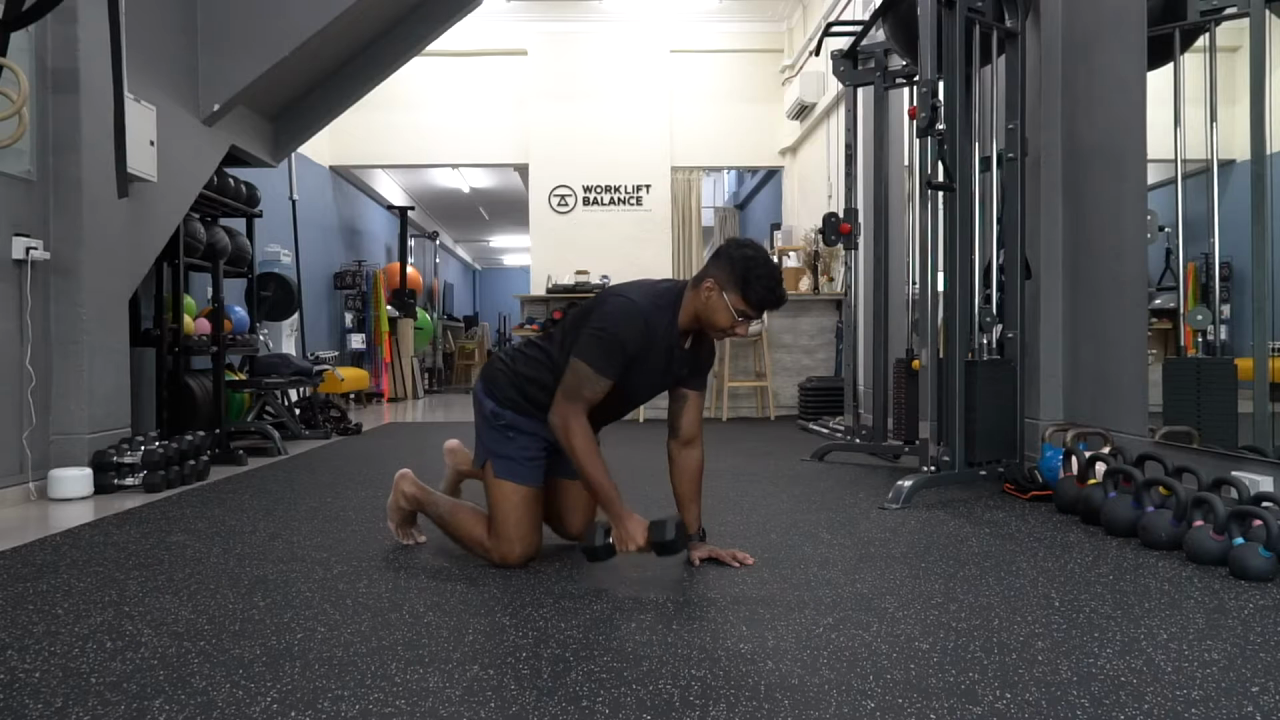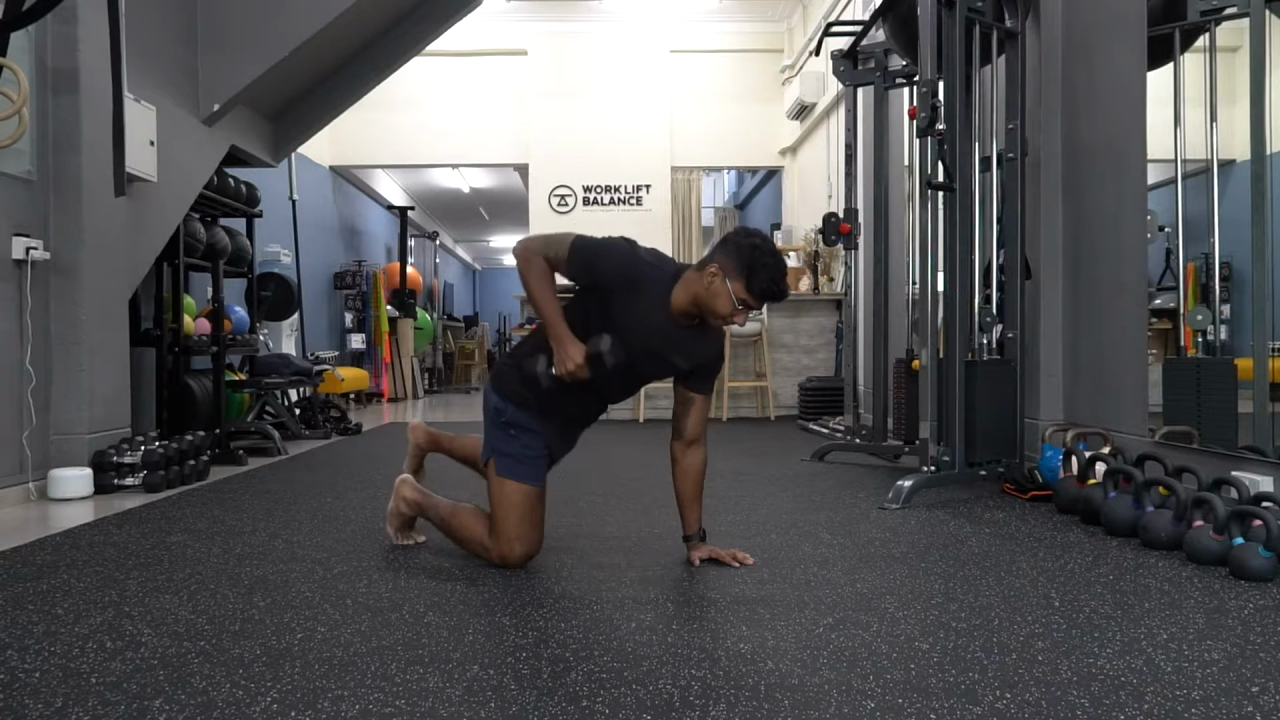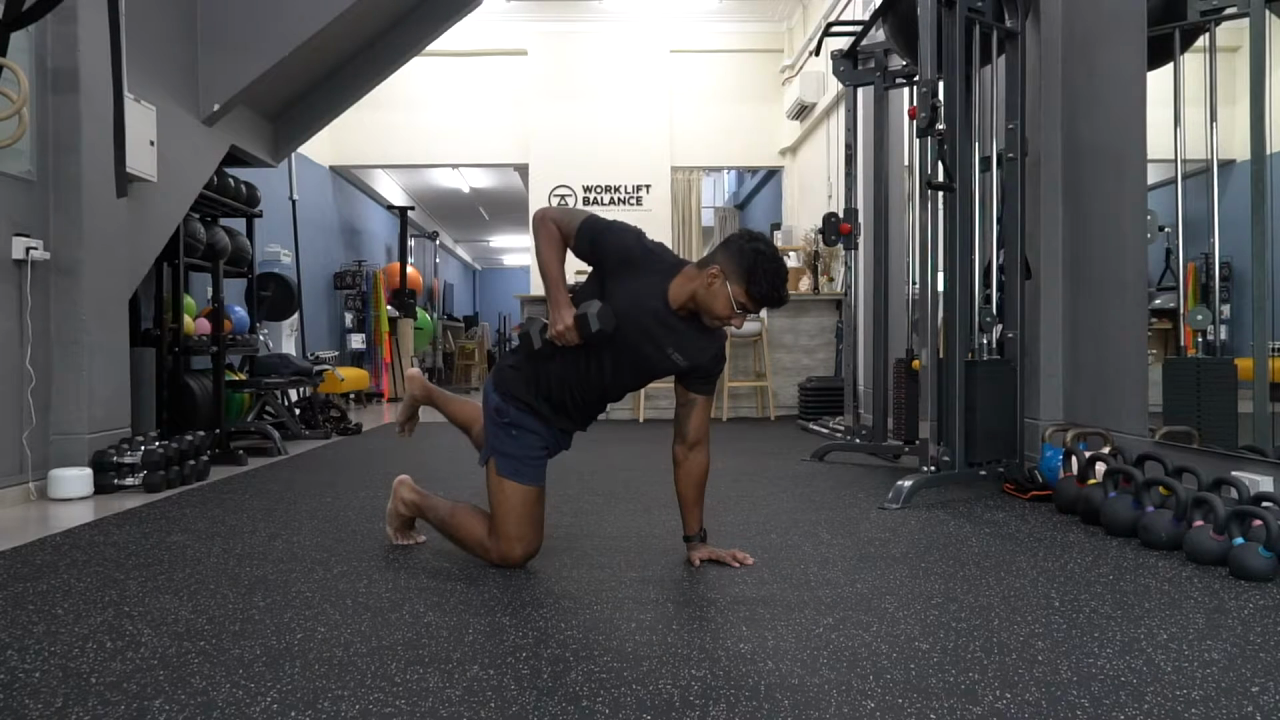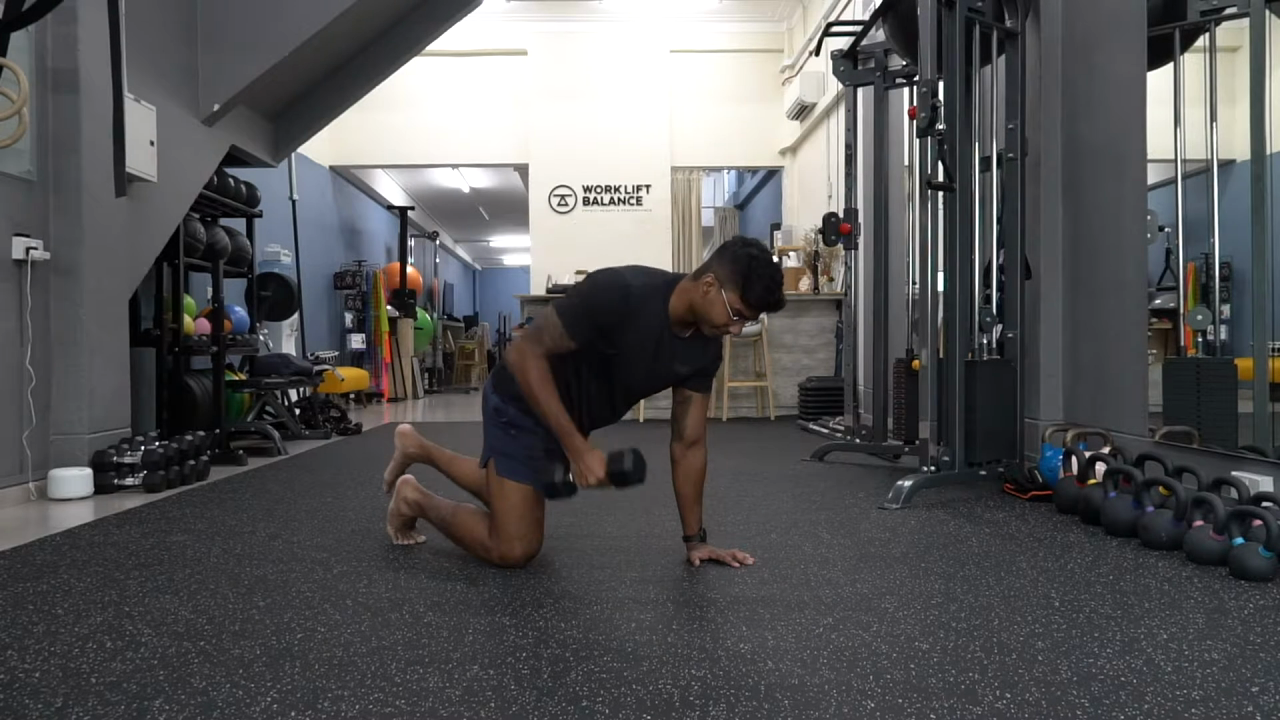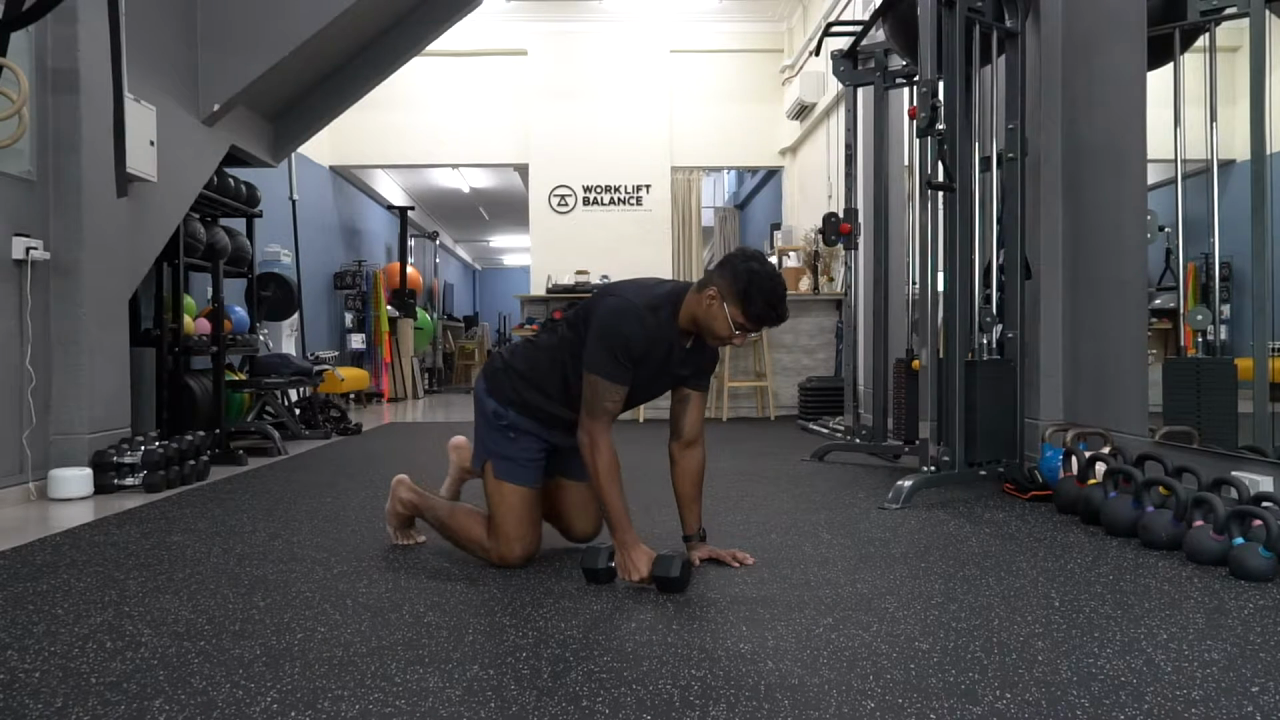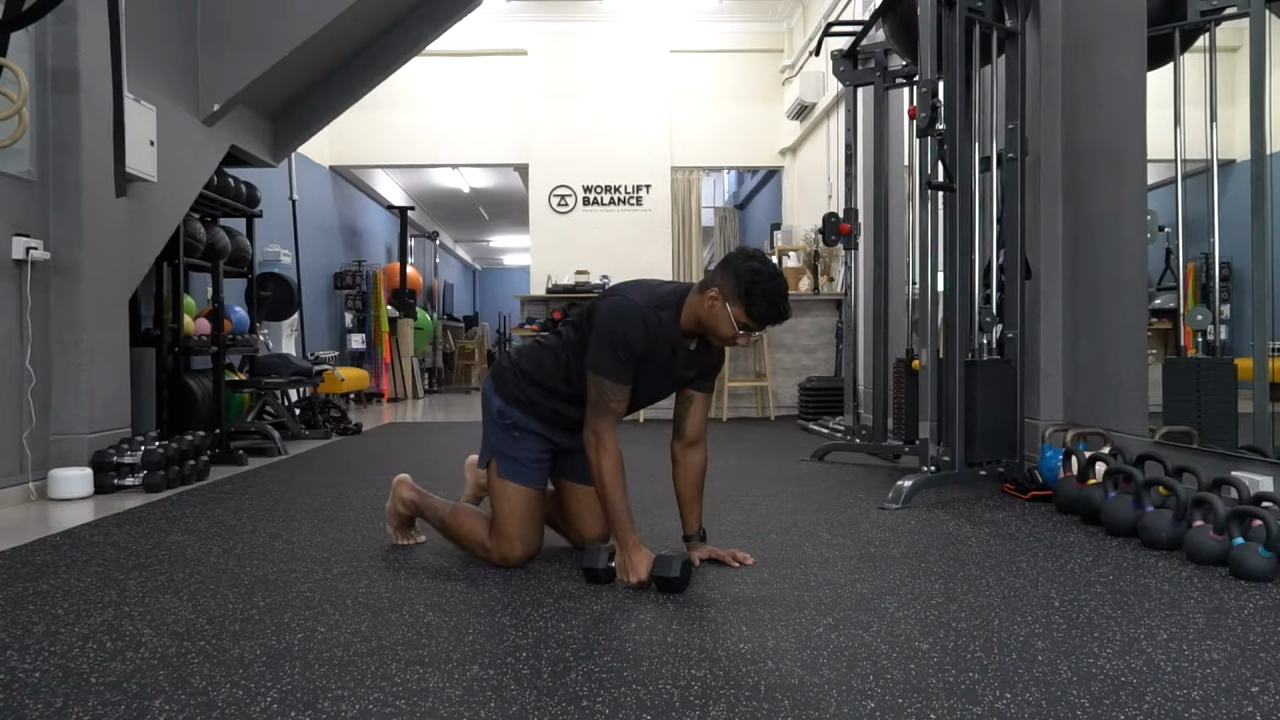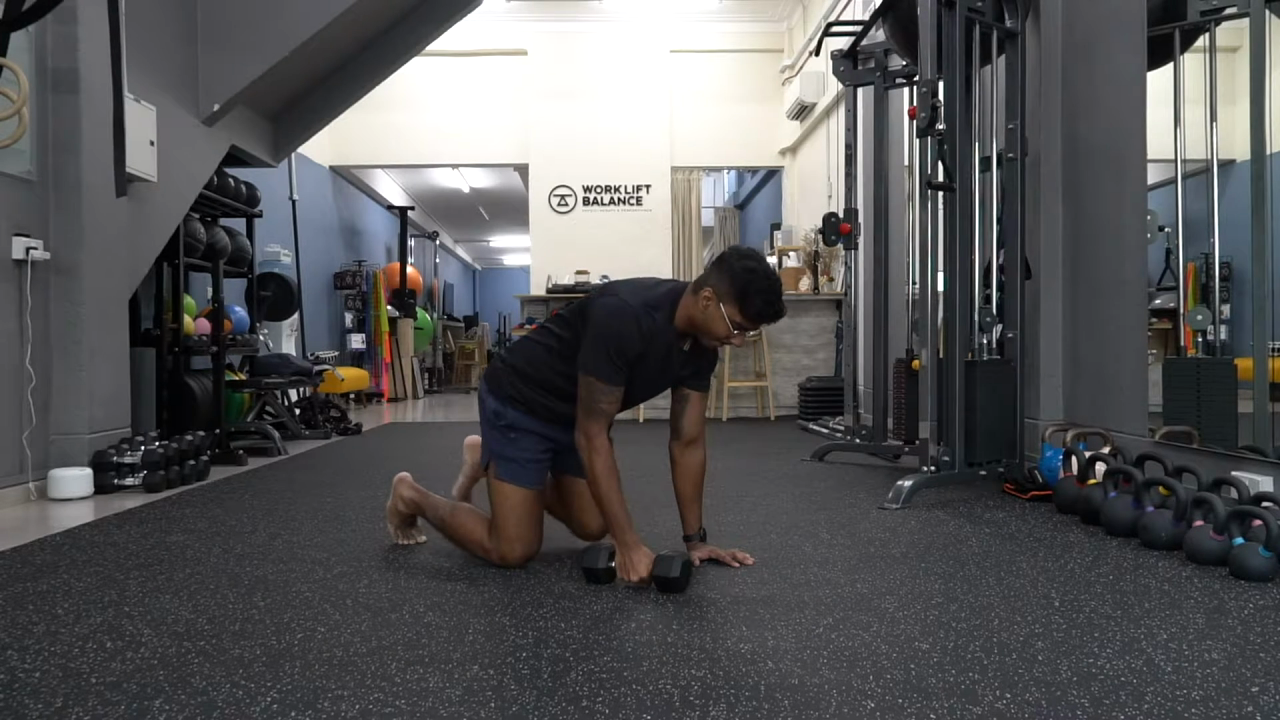
dt=0.7s
person 1, frame 1
left shoulder: (699, 346)
right shoulder: (630, 315)
left elbow: (685, 441)
right elbow: (567, 416)
left wrist: (695, 538)
right wrist: (620, 515)
left hip: (565, 412)
right hip: (513, 403)
left knee: (576, 529)
right knee: (513, 550)
left ankle: (471, 462)
right ankle: (412, 493)
person 1, frame 2
left shoulder: (706, 348)
right shoulder: (631, 268)
left elbow: (688, 442)
right elbow: (529, 250)
left wrist: (695, 539)
right wrist: (562, 339)
left hip: (572, 416)
right hip: (523, 397)
left knee: (513, 471)
right knee: (513, 550)
left ankle: (427, 437)
right ankle: (414, 499)
person 1, frame 3
left shoulder: (707, 348)
right shoulder: (632, 255)
left elbow: (691, 444)
right elbow: (547, 220)
left wrist: (695, 539)
right wrist: (559, 304)
left hip: (571, 415)
right hip: (523, 396)
left knee: (502, 449)
right knee: (512, 550)
left ankle: (424, 390)
right ankle: (413, 499)
person 1, frame 4
left shoulder: (705, 348)
right shoulder: (621, 293)
left elbow: (688, 443)
right elbow: (522, 354)
left wrist: (695, 539)
right wrist: (577, 449)
left hip: (570, 418)
right hip: (520, 404)
left knee: (518, 505)
right knee: (514, 549)
left ankle: (418, 447)
right ankle: (415, 499)
person 1, frame 5
left shoulder: (702, 346)
right shoulder: (629, 315)
left elbow: (686, 442)
right elbow: (594, 434)
left wrist: (695, 540)
right wrist: (627, 543)
left hip: (566, 414)
right hip: (514, 401)
left knee: (582, 528)
right knee: (513, 550)
left ankle: (472, 460)
right ankle: (410, 497)
person 1, frame 6
left shoulder: (708, 348)
right shoulder: (630, 315)
left elbow: (689, 442)
right elbow: (601, 435)
left wrist: (695, 539)
right wrist: (629, 544)
left hip: (576, 416)
right hip: (521, 403)
left knee: (592, 535)
right knee: (513, 550)
left ankle: (488, 478)
right ankle: (411, 497)
person 1, frame 7
left shoulder: (702, 344)
right shoulder: (624, 316)
left elbow: (687, 442)
right elbow: (592, 435)
left wrist: (695, 539)
right wrist: (628, 544)
left hip: (574, 411)
right hip: (519, 401)
left knee: (592, 528)
right knee: (514, 551)
left ankle: (487, 459)
right ankle: (412, 498)
